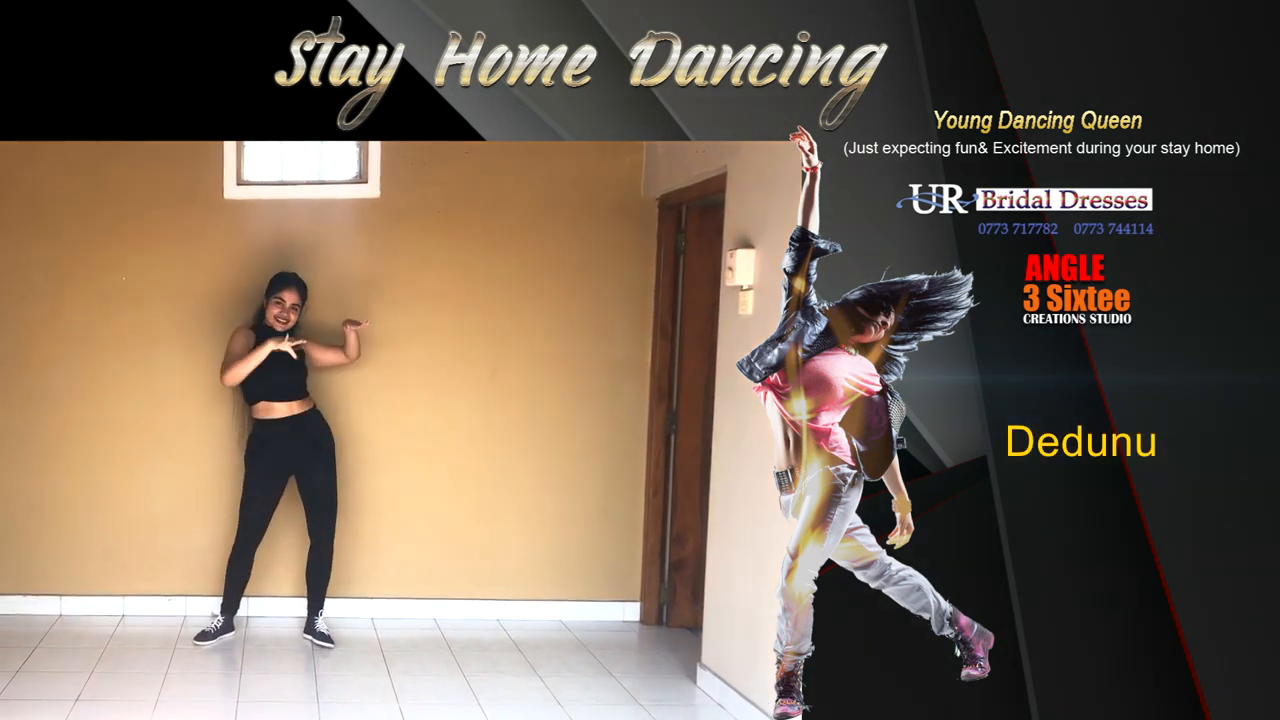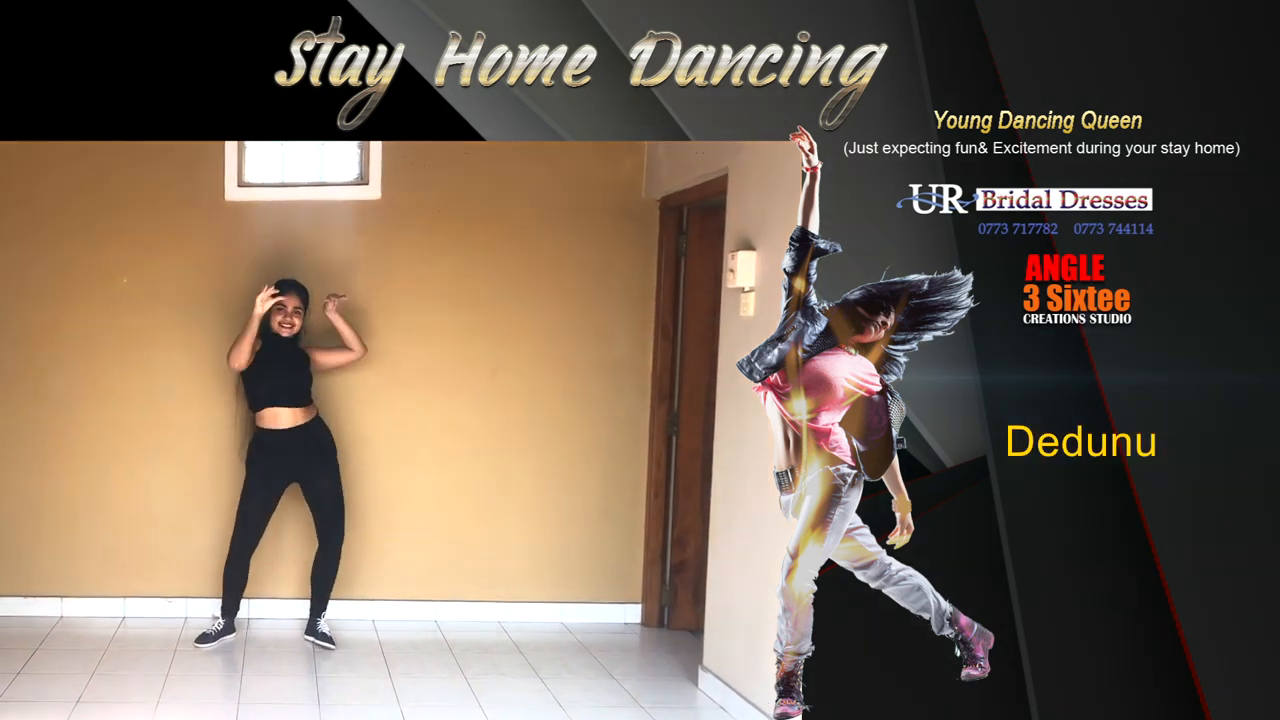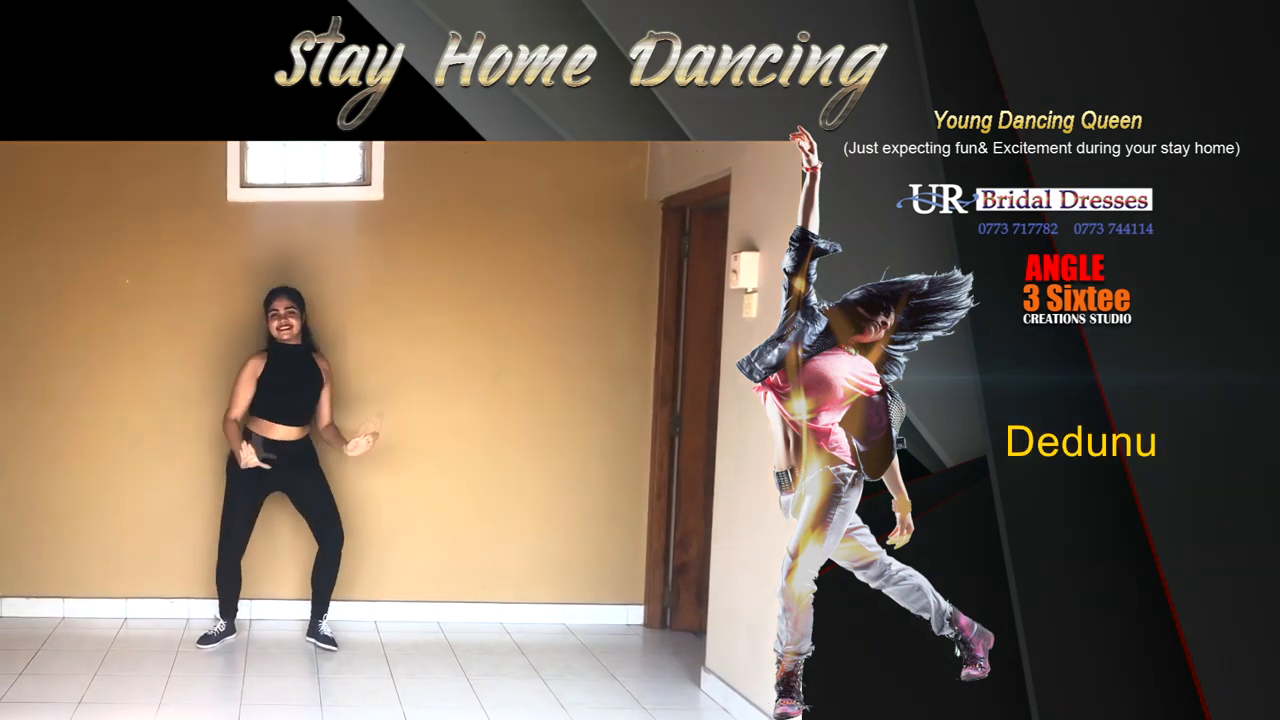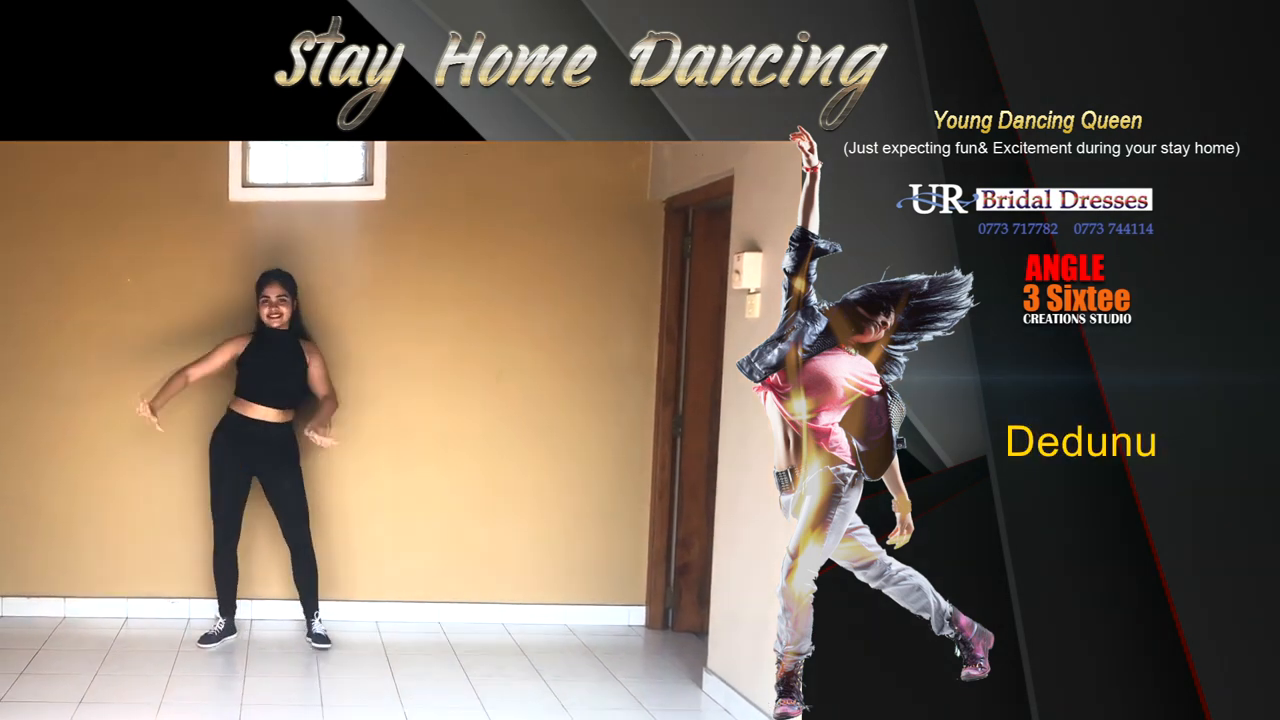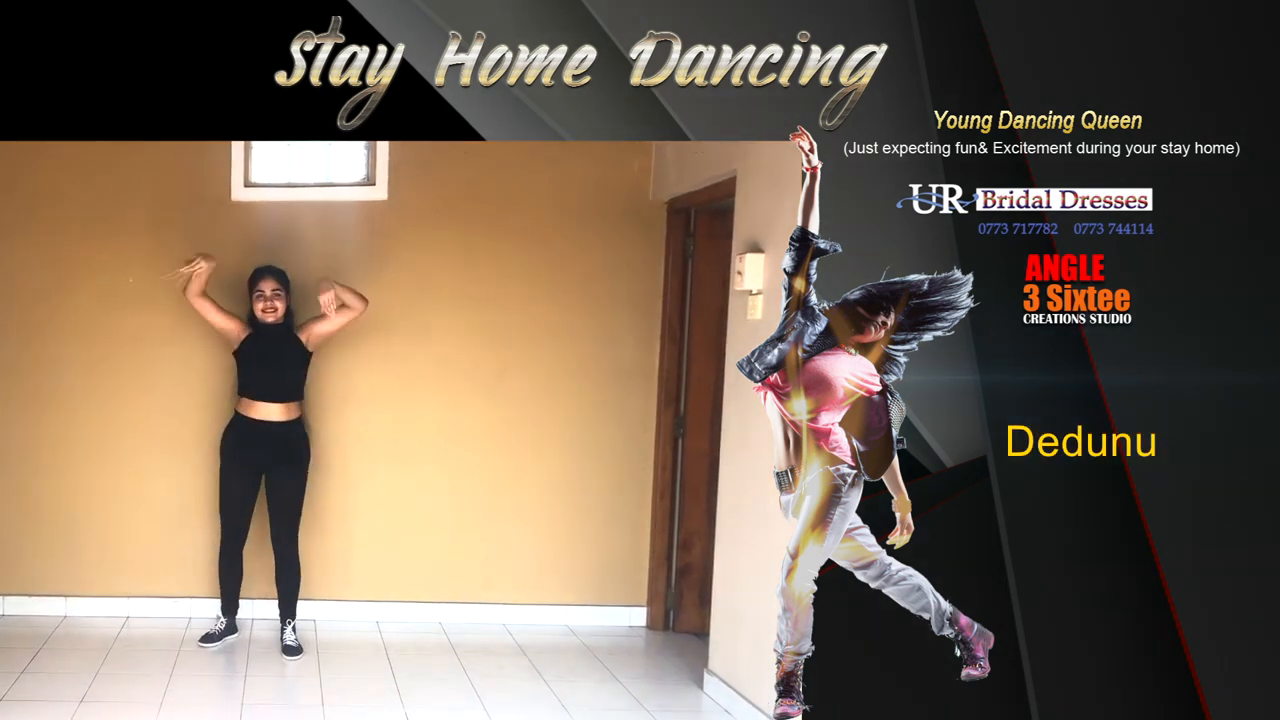
dt=0.3s
person 1, frame 1
left shoulder: (868, 380)
right shoulder: (805, 318)
left elbow: (880, 445)
right elbow: (805, 241)
left wrist: (902, 503)
right wrist: (813, 172)
left hip: (833, 475)
right hip: (792, 481)
left knee: (795, 577)
right knee: (876, 567)
person 1, frame 2
left shoulder: (869, 379)
right shoulder: (805, 319)
left elbow: (882, 446)
right elbow: (806, 243)
left wrist: (903, 504)
right wrist: (813, 173)
left hip: (833, 474)
right hip: (792, 481)
left knee: (796, 576)
right knee: (877, 566)
person 1, frame 3
left shoulder: (868, 378)
right shoulder: (805, 318)
left elbow: (881, 446)
right elbow: (806, 243)
left wrist: (903, 504)
right wrist: (813, 173)
left hip: (832, 475)
right hip: (792, 482)
left knee: (796, 577)
right knee: (876, 567)
person 1, frame 4
left shoulder: (868, 379)
right shoulder: (804, 318)
left elbow: (881, 445)
right elbow: (805, 242)
left wrist: (902, 503)
right wrist: (813, 172)
left hip: (832, 474)
right hip: (792, 481)
left knee: (795, 576)
right knee: (876, 566)
person 1, frame 5
left shoulder: (868, 378)
right shoulder: (804, 318)
left elbow: (880, 445)
right elbow: (806, 243)
left wrist: (902, 503)
right wrist: (814, 173)
left hip: (832, 475)
right hip: (792, 482)
left knee: (795, 577)
right knee: (876, 566)
right ankle: (966, 631)
person 2, frame 1
left shoulder: (298, 346)
right shoulder: (245, 337)
left elbow: (348, 356)
right elbow: (228, 378)
left wrist: (351, 334)
right wrist: (268, 346)
left hip: (312, 437)
right hip: (267, 443)
left knee: (323, 532)
right knee: (248, 535)
left ankle: (314, 618)
right ankle: (226, 618)
person 2, frame 2
left shoulder: (303, 354)
right shoulder: (256, 342)
left elbow: (357, 351)
right elbow: (236, 363)
left wrist: (335, 316)
right wrist: (256, 314)
left hip: (315, 446)
right hip: (268, 451)
left knee: (332, 536)
right knee: (243, 541)
left ankle: (316, 620)
right ankle: (226, 621)
person 2, frame 3
left shoulder: (319, 365)
right shoulder: (258, 364)
left elbow: (324, 424)
right elbow: (232, 418)
left wrist: (347, 445)
right wrist: (240, 449)
left hip: (300, 458)
right hip: (254, 460)
left knee: (332, 539)
right knee: (230, 547)
left ankle: (318, 622)
right ankle: (226, 622)
person 2, frame 4
left shoulder: (307, 350)
right shoulder: (244, 344)
left elbow: (328, 397)
right elbow: (190, 373)
left wrist: (317, 422)
right wrist: (156, 402)
left hip: (280, 445)
right hip: (232, 440)
left knee: (298, 535)
right knee: (225, 536)
left ankle: (313, 618)
right ankle: (226, 620)
person 2, frame 5
left shoulder: (304, 336)
right shoulder: (243, 335)
left elbow: (358, 306)
right elbow: (194, 296)
left wrist: (332, 289)
right wrist: (203, 269)
left hip: (289, 443)
right hip: (242, 440)
left knee: (284, 540)
right knee: (232, 536)
left ankle: (287, 624)
right ankle: (228, 619)
